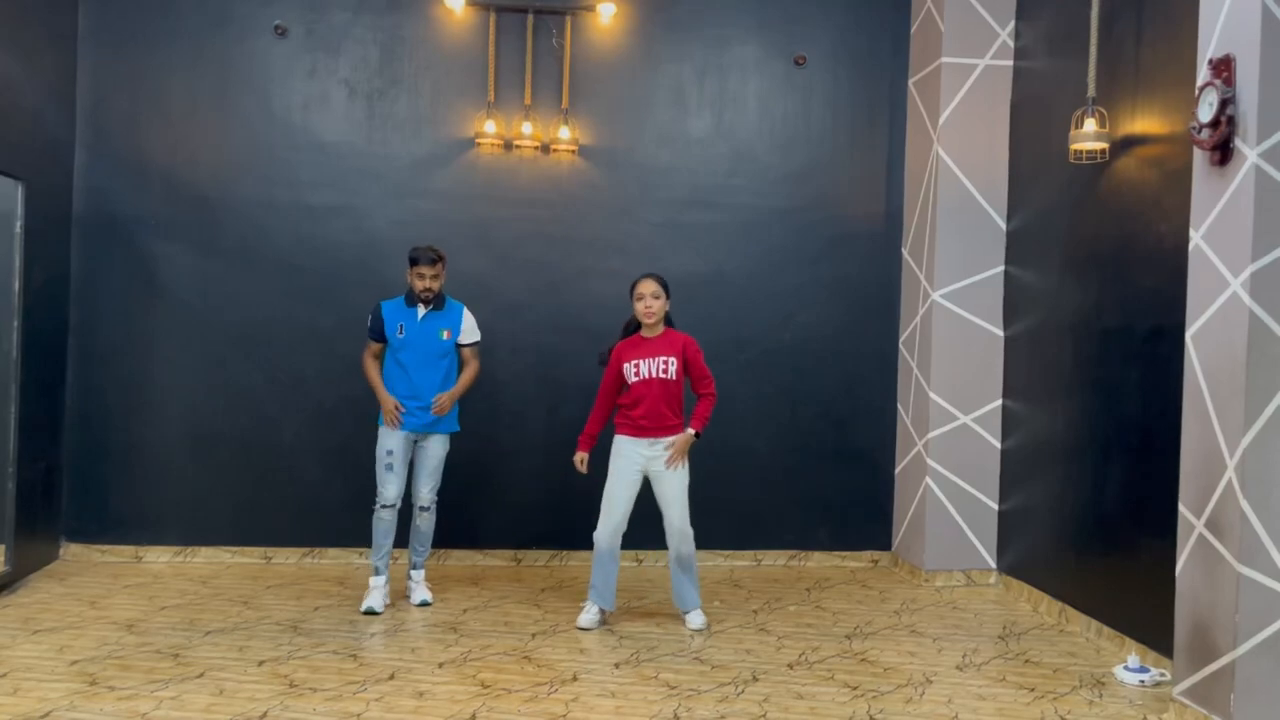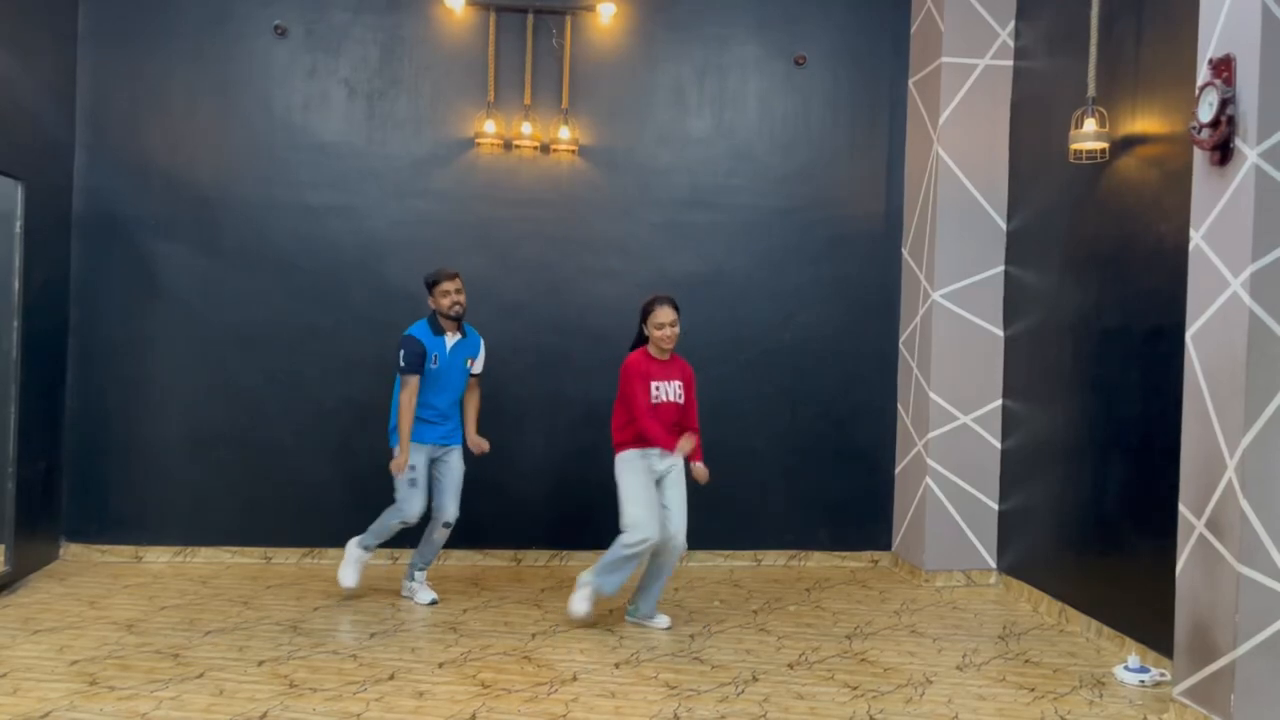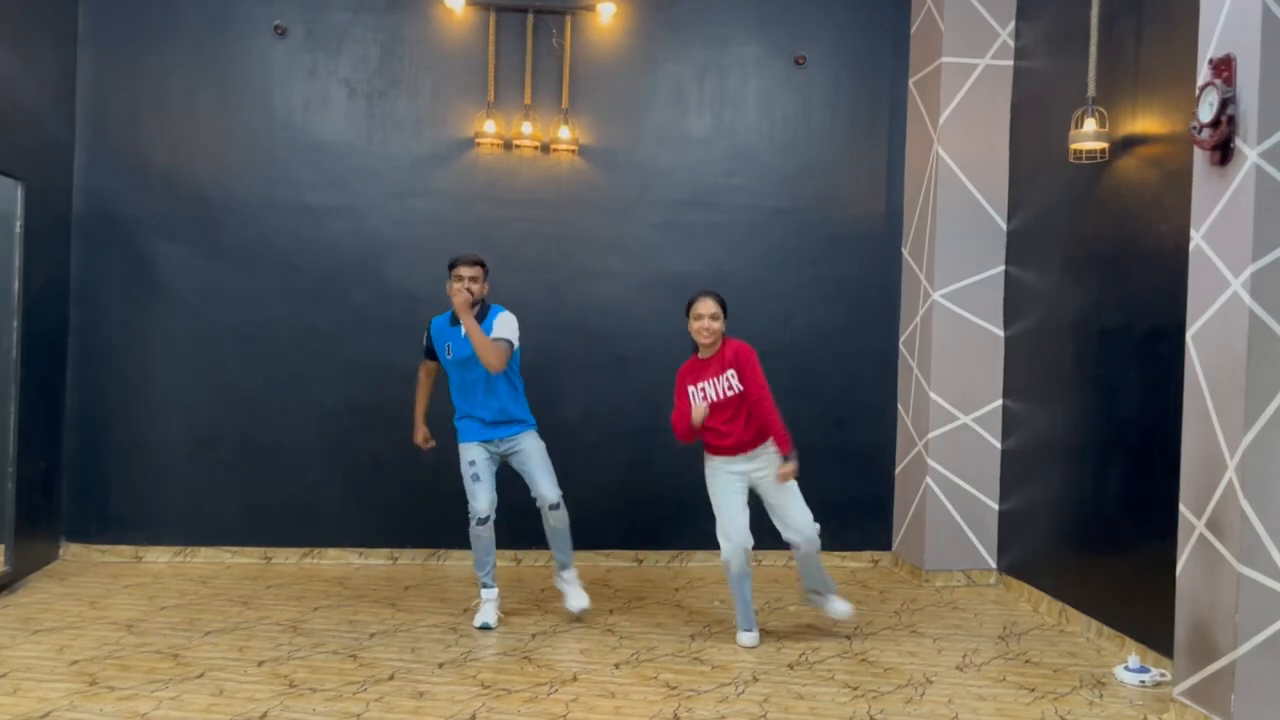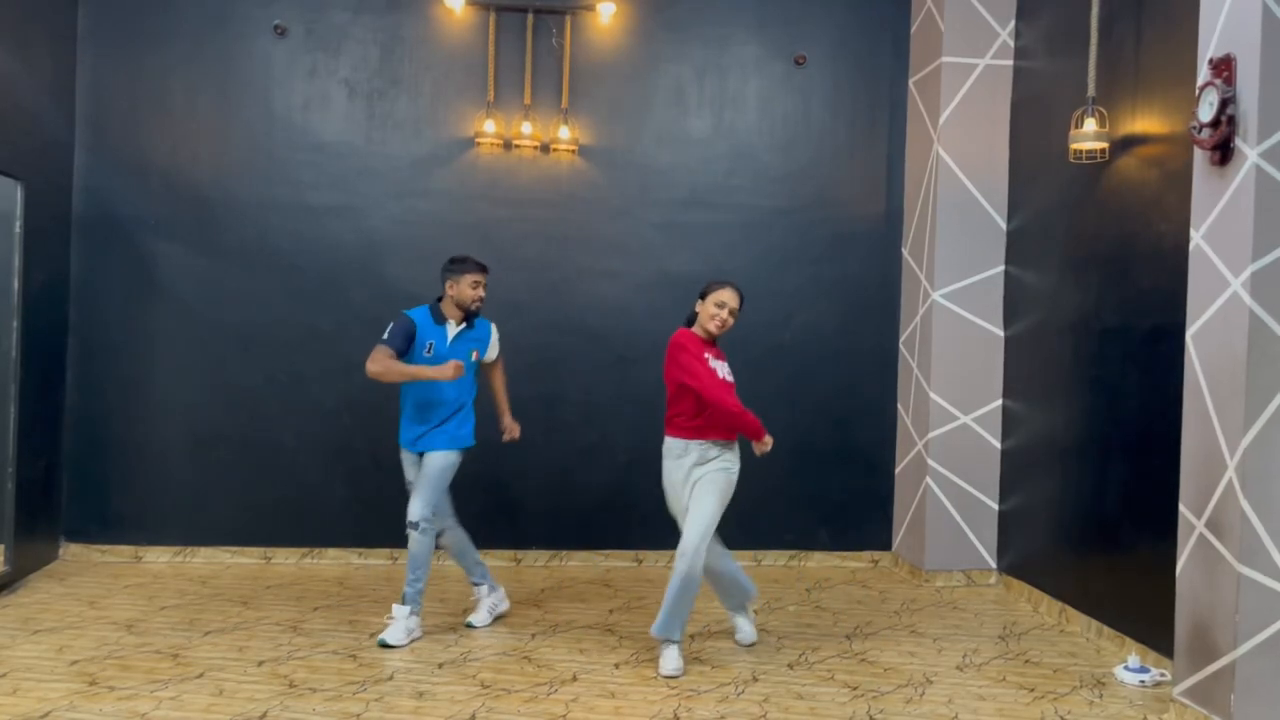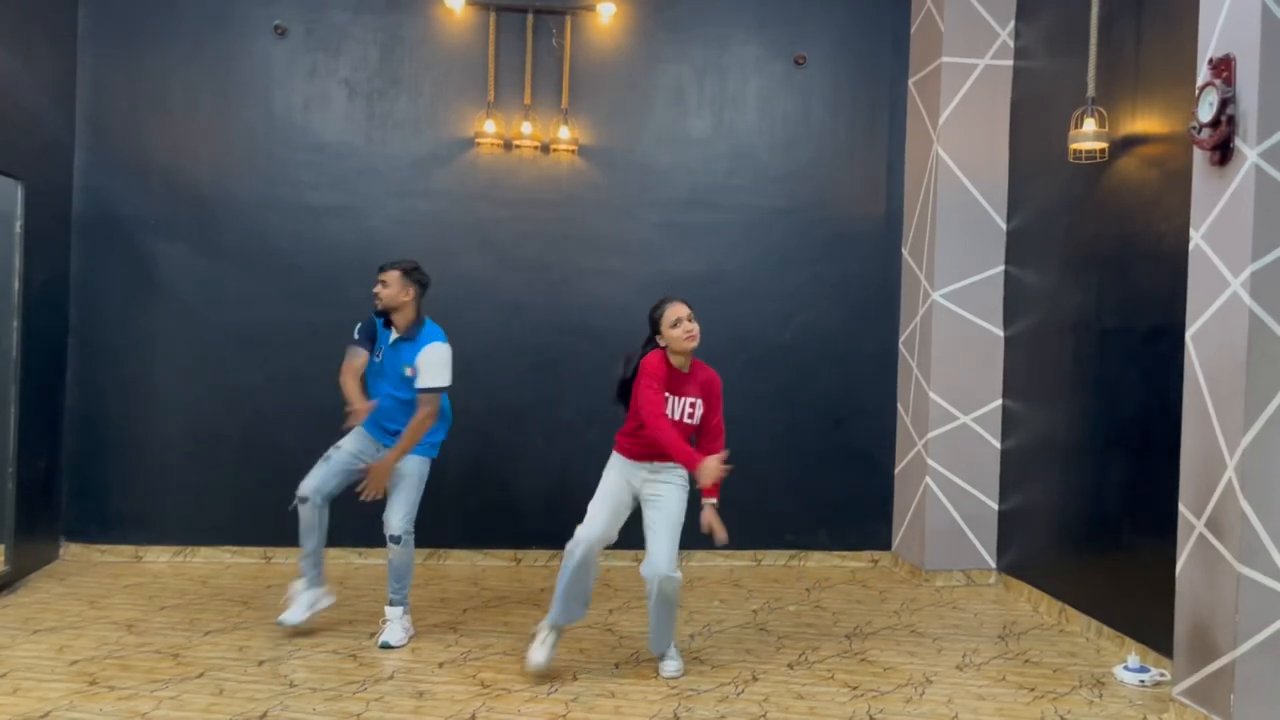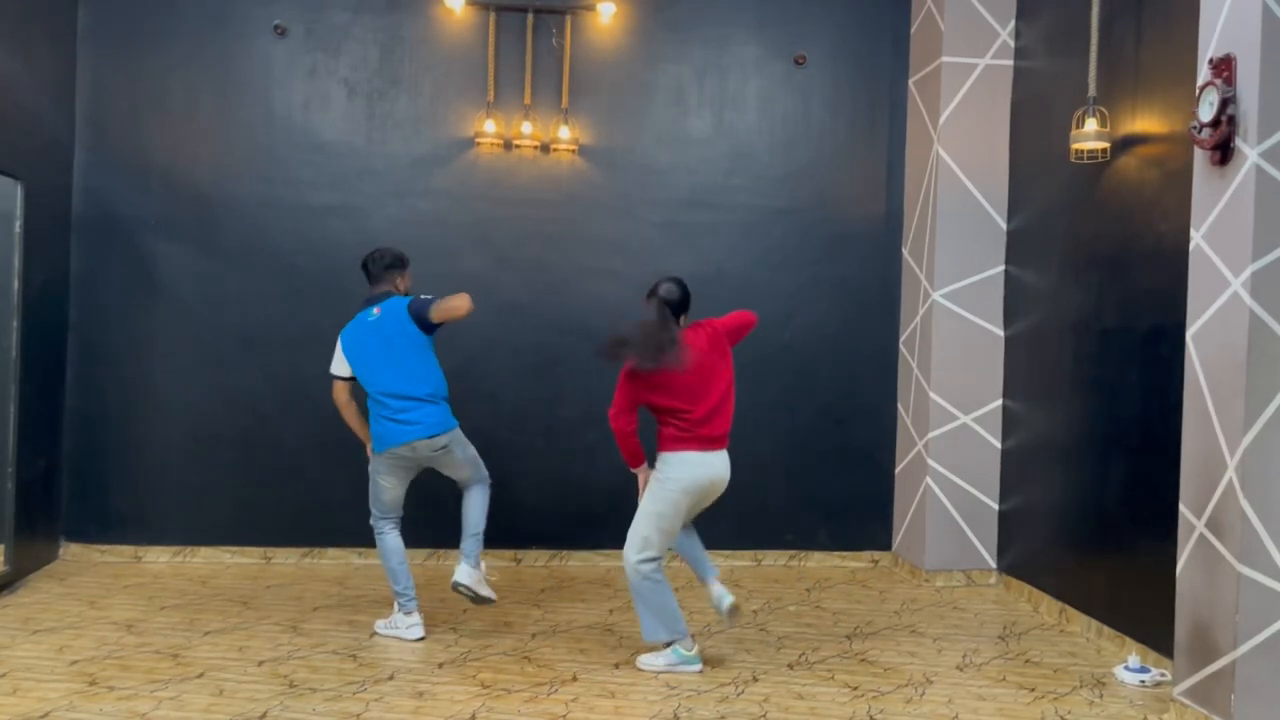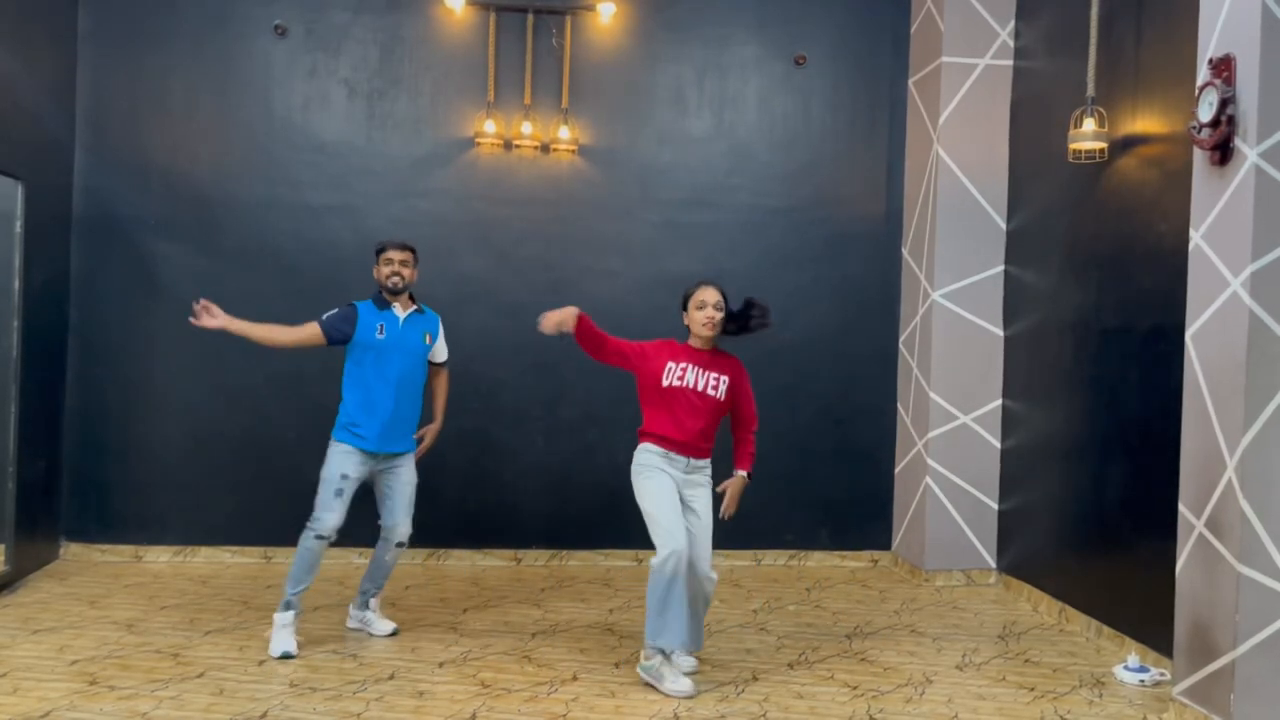
dt=0.7s
person 1, frame 1
left shoulder: (459, 315)
right shoulder: (386, 312)
left elbow: (472, 362)
right elbow: (371, 356)
left wrist: (452, 394)
right wrist: (384, 395)
left hip: (436, 424)
right hip: (397, 422)
left knee: (425, 500)
right knee: (388, 499)
left ankle: (416, 577)
right ankle: (378, 581)
person 1, frame 2
left shoulder: (474, 341)
right shoulder: (415, 340)
right elbow: (408, 395)
left wrist: (472, 432)
right wrist: (402, 451)
left hip: (450, 442)
right hip: (413, 438)
left knee: (448, 516)
right knee: (411, 509)
left ankle: (416, 578)
right ankle: (361, 547)
person 1, frame 3
left shoulder: (503, 319)
right shoulder: (439, 329)
left elbow: (496, 363)
right elbow: (426, 370)
left wrist: (469, 320)
right wrist: (419, 421)
left hip: (516, 427)
right hip: (473, 435)
left knee: (550, 498)
right knee: (481, 512)
left ankle: (566, 573)
right ankle: (489, 596)
person 1, frame 4
left shoulder: (485, 332)
right shoulder: (412, 323)
right elbow: (376, 367)
left wrist: (505, 414)
right wrist: (432, 372)
left hip: (449, 440)
right hip: (412, 439)
left knee: (419, 518)
right knee: (441, 525)
left ankle: (407, 614)
right ankle: (490, 593)
person 1, frame 5
left shoulder: (433, 346)
right shoulder: (373, 326)
left elbow: (426, 415)
right elbow: (349, 373)
left wrist: (388, 465)
right wrist: (357, 402)
left hip: (413, 445)
right hip: (373, 433)
left knee: (396, 527)
right knee: (311, 492)
left ankle: (398, 614)
right ankle: (312, 586)
person 1, frame 6
left shoulder: (349, 334)
right shoulder: (411, 309)
left elbow: (340, 393)
right elbow: (461, 306)
left wrist: (369, 441)
right wrist: (459, 298)
left hip: (389, 443)
right hip: (439, 432)
left knee: (385, 524)
right knee: (478, 482)
left ankle: (407, 616)
right ankle: (470, 567)
person 1, frame 7
left shoulder: (430, 323)
right shoulder: (356, 316)
left elbow: (439, 373)
right elbow: (294, 336)
left wrist: (435, 423)
right wrist: (228, 324)
left hip: (400, 452)
right hip: (352, 443)
left knee: (397, 536)
right knee: (324, 528)
left ankle: (363, 607)
right ankle: (287, 614)
person 2, frame 1
left shoulder: (683, 345)
right shoulder: (622, 350)
left elbow: (707, 393)
right elbow: (606, 399)
left wrist: (690, 432)
right wrist: (585, 443)
left hip: (670, 447)
right hip: (626, 446)
left knee: (679, 530)
right knee: (608, 526)
left ankle: (690, 604)
right ankle: (599, 603)
person 2, frame 2
left shoulder: (683, 370)
right shoulder: (635, 363)
left elbow: (690, 421)
right elbow: (640, 413)
left wrist: (696, 459)
right wrist: (673, 444)
left hip: (671, 462)
right hip: (635, 457)
left knee: (674, 540)
right knee: (644, 534)
left ankle: (642, 608)
right ankle: (591, 582)
person 2, frame 3
left shoulder: (739, 352)
right shoulder: (685, 375)
left elbow: (764, 402)
right elbow: (682, 434)
left wrist: (785, 453)
right wrist: (693, 420)
left hip: (762, 456)
right hip: (721, 466)
left knee: (804, 532)
right knee: (736, 545)
left ankle: (818, 591)
right ankle: (746, 623)
person 2, frame 4
left shoulder: (716, 352)
right shoulder: (681, 342)
right elbow: (714, 396)
right wrist: (757, 432)
left hip: (720, 457)
right hip: (680, 454)
left knee: (692, 549)
right knee: (703, 545)
left ankle: (669, 639)
right ankle: (741, 606)
person 2, frame 5
left shoulder: (708, 380)
right shoulder: (653, 363)
left elbow: (714, 444)
right elbow: (654, 425)
left wrist: (710, 503)
right wrist: (698, 462)
left hip: (666, 477)
right hip: (623, 467)
left knee: (662, 571)
right knee: (587, 543)
left ankle: (663, 648)
right ankle: (552, 627)
person 2, frame 6
left shoulder: (639, 365)
right shoulder: (712, 336)
left elbow: (620, 421)
right elbow: (749, 318)
left wrist: (639, 467)
left hip: (679, 468)
right hip: (718, 463)
left knee: (640, 556)
right knee: (672, 521)
left ankle: (682, 648)
right ankle: (715, 588)
person 2, frame 7
left shoulder: (733, 369)
right shoulder: (658, 353)
left elbow: (746, 425)
right elbow: (604, 348)
left wrist: (741, 474)
right wrist: (575, 319)
left hip: (697, 472)
right hip: (655, 463)
left knee: (700, 571)
right knee: (674, 548)
left ankle: (680, 646)
right ankle: (657, 657)
